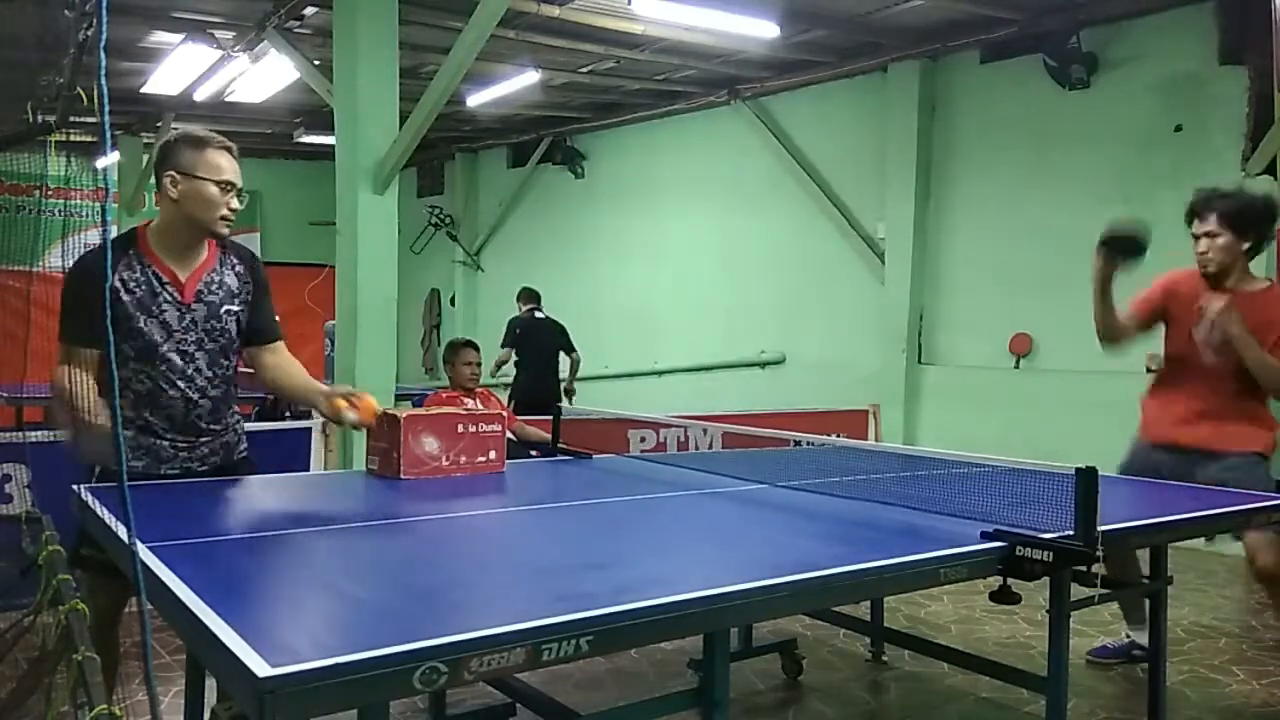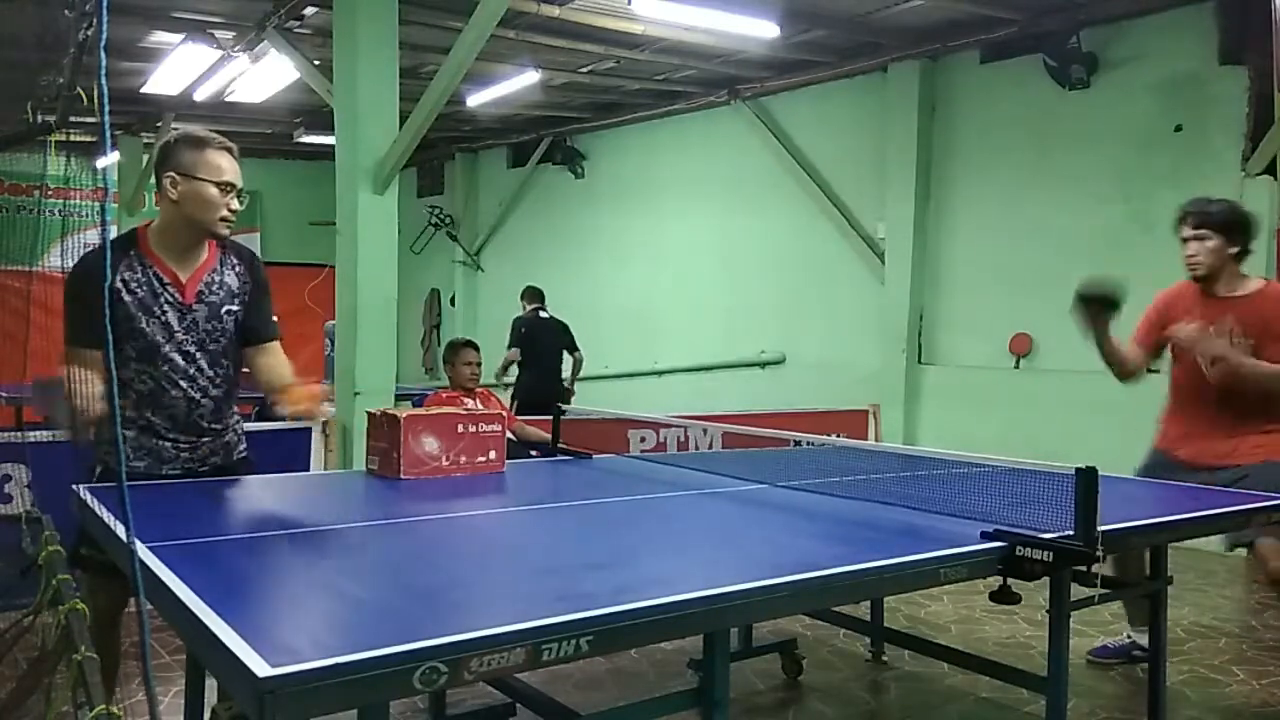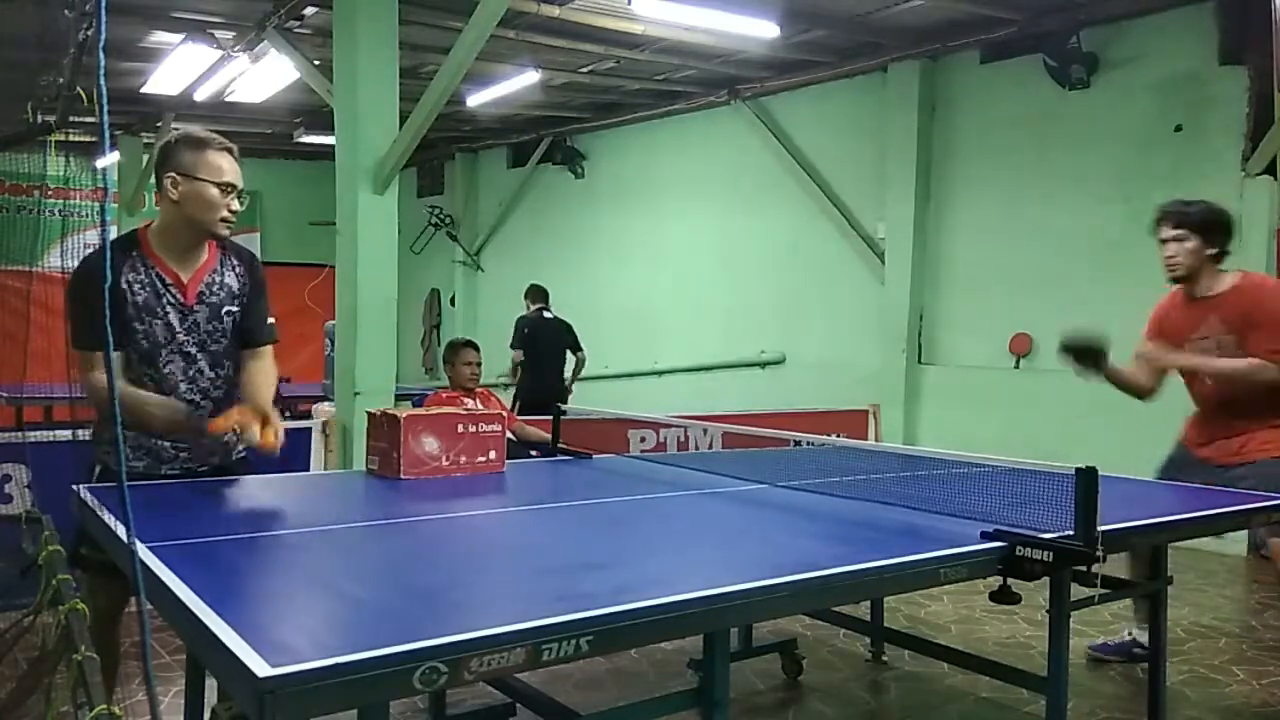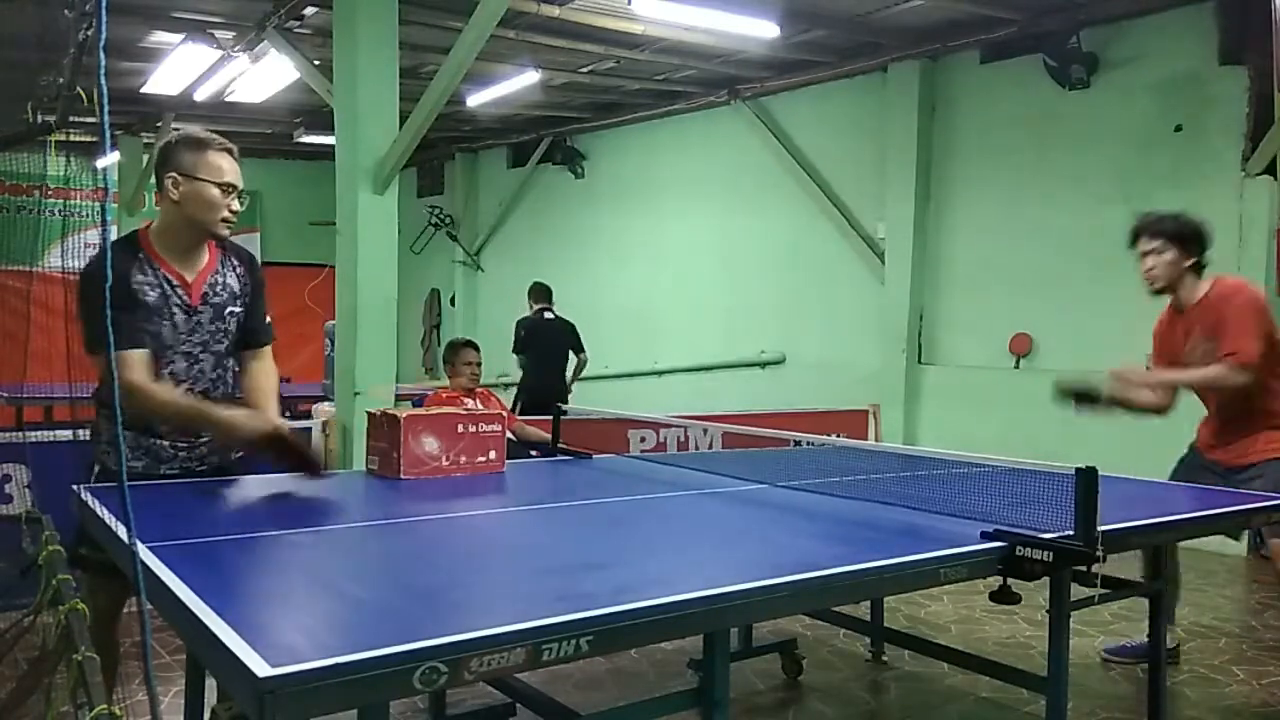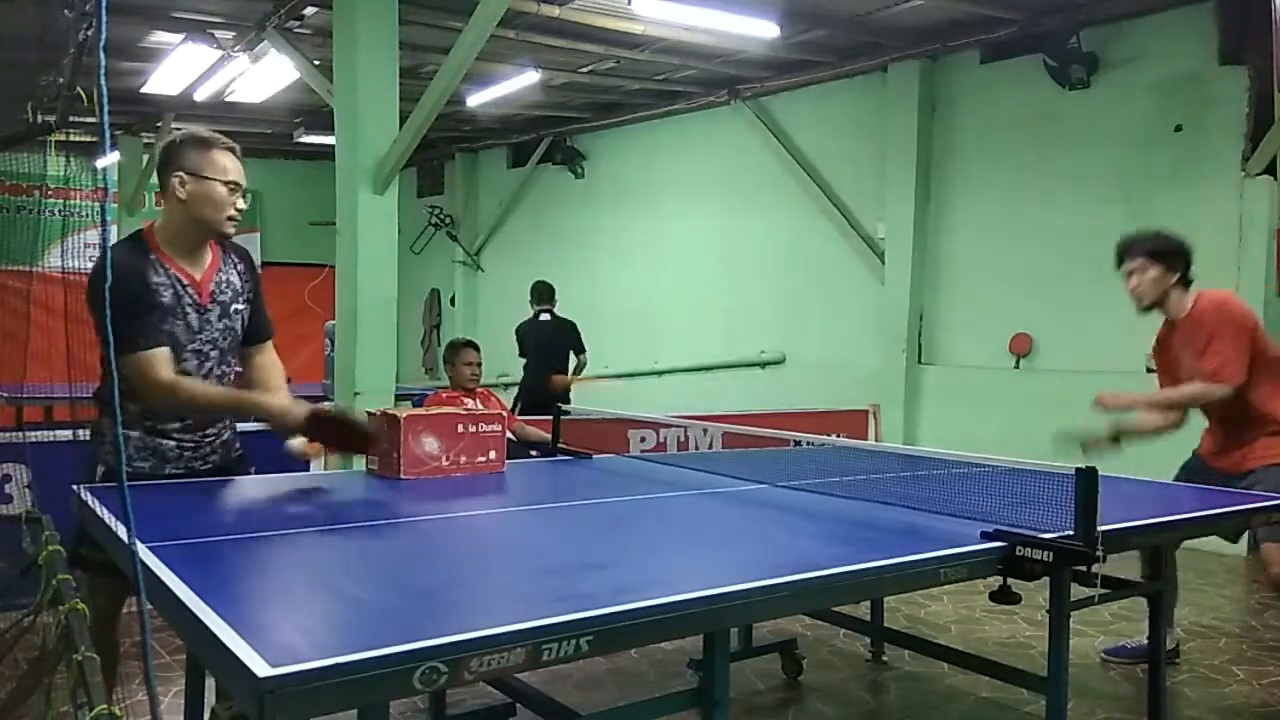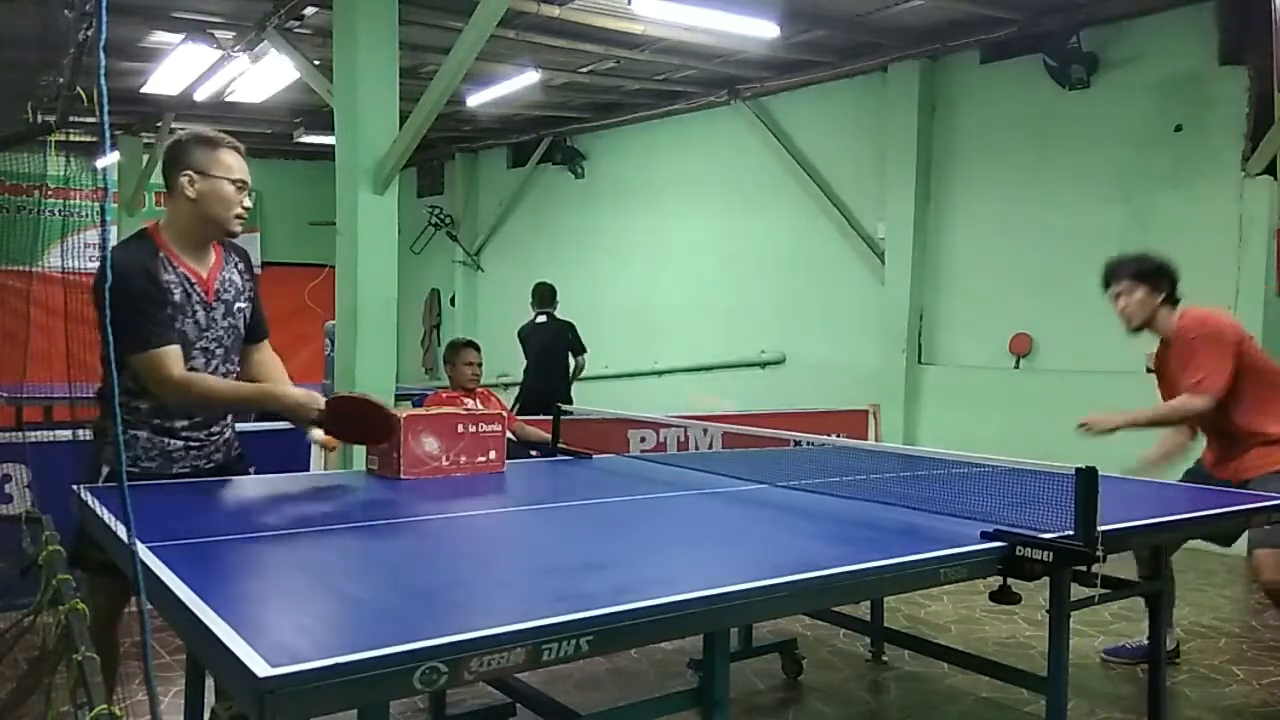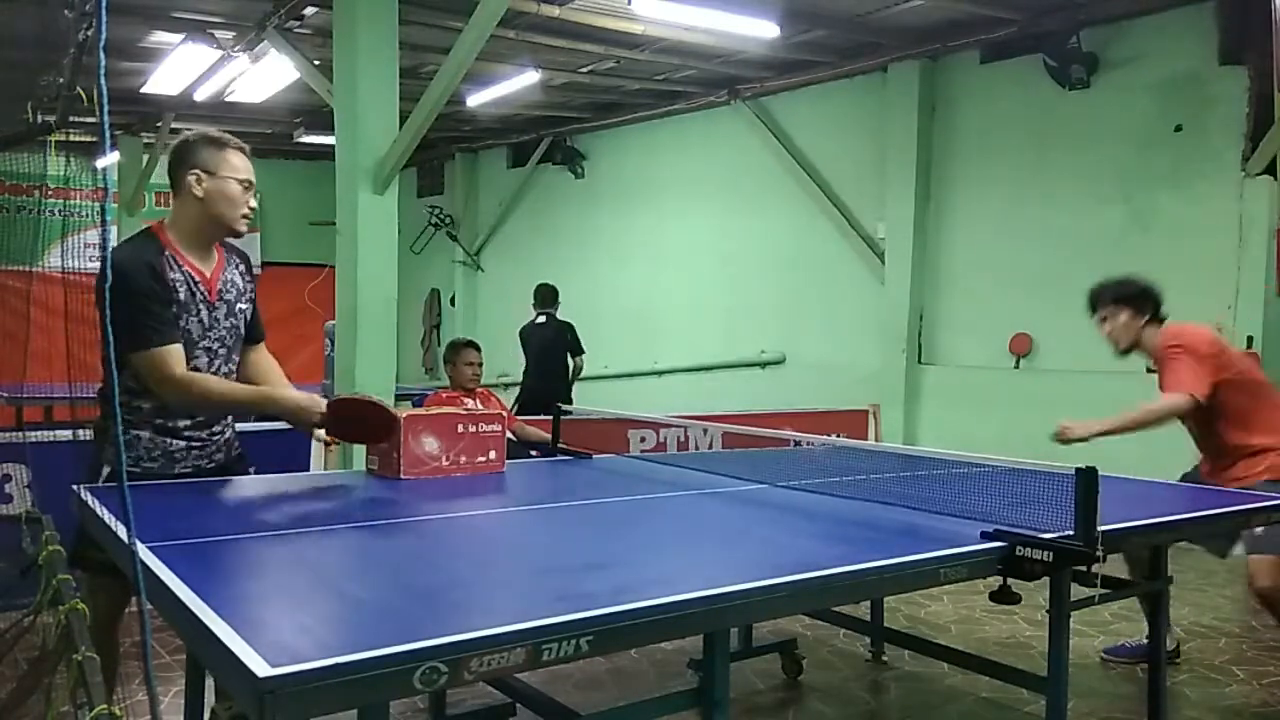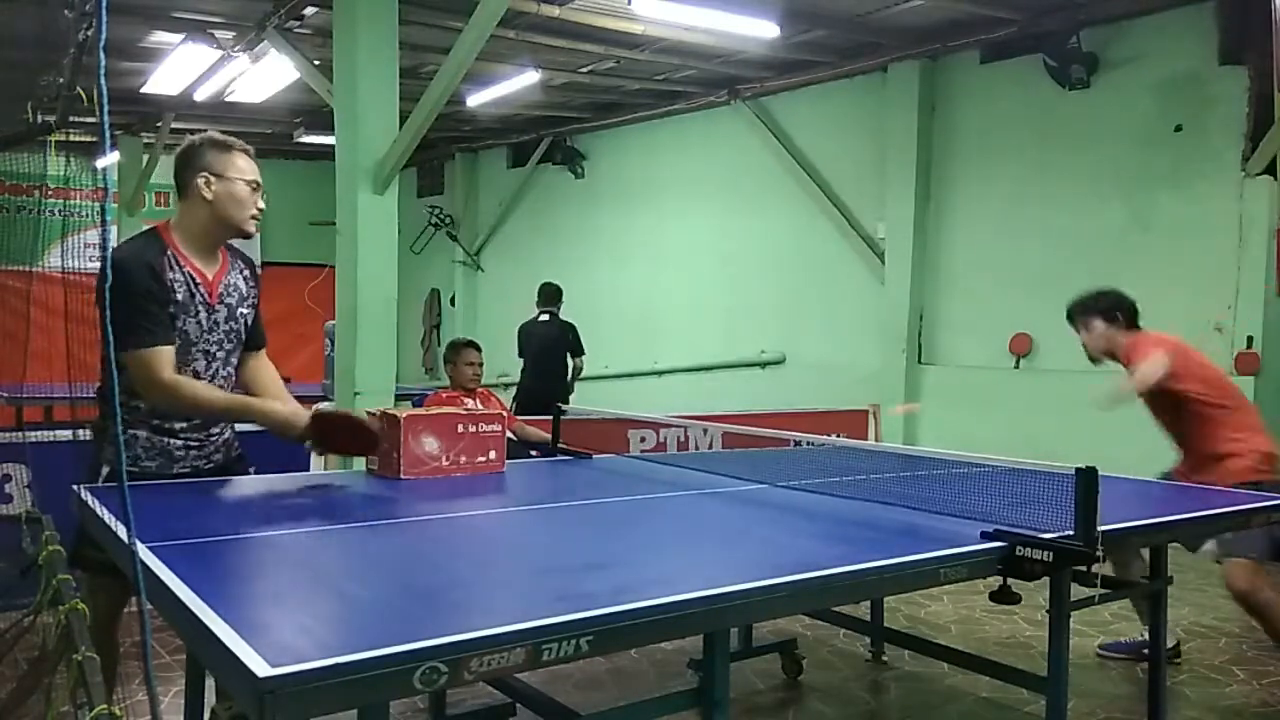
dt=0.1s
person 1, frame 1
left shoulder: (244, 267)
right shoulder: (100, 270)
left elbow: (269, 353)
right elbow: (75, 367)
left wrist: (320, 392)
right wrist: (81, 404)
left hip: (222, 463)
right hip: (132, 469)
right knee: (103, 606)
person 1, frame 2
left shoulder: (244, 267)
right shoulder: (102, 270)
left elbow: (263, 353)
right elbow: (86, 368)
left wrist: (290, 389)
right wrist: (87, 398)
left hip: (223, 463)
right hip: (135, 469)
right knee: (104, 606)
person 1, frame 3
left shoulder: (243, 267)
right shoulder: (106, 271)
left elbow: (256, 356)
right elbow: (98, 378)
left wrist: (258, 415)
right wrist: (146, 408)
left hip: (220, 464)
right hip: (133, 468)
right knee: (104, 607)
person 1, frame 4
left shoulder: (241, 266)
right shoulder: (112, 273)
left elbow: (258, 356)
right elbow: (134, 386)
left wrist: (268, 421)
right wrist: (222, 418)
left hip: (220, 465)
right hip: (132, 467)
right knee: (103, 607)
person 1, frame 5
left shoulder: (240, 264)
right shoulder: (123, 271)
left elbow: (259, 352)
right elbow: (158, 385)
left wrist: (289, 413)
right wrist: (260, 406)
left hip: (218, 460)
right hip: (136, 469)
right knee: (103, 604)
person 1, frame 6
left shoulder: (239, 264)
right shoulder: (131, 268)
left elbow: (256, 350)
right elbow: (170, 382)
left wrist: (303, 406)
right wrist: (277, 398)
left hip: (219, 459)
right hip: (139, 467)
right knee: (104, 605)
person 1, frame 7
left shoulder: (238, 266)
right shoulder: (134, 266)
right elbow: (170, 382)
left wrist: (304, 406)
right wrist: (279, 402)
left hip: (219, 460)
right hip: (139, 466)
right knee: (104, 605)
person 1, frame 8
left shoulder: (244, 270)
right shoulder: (135, 266)
right elbow: (157, 383)
left wrist: (295, 413)
right wrist: (264, 413)
left hip: (218, 461)
right hip: (139, 466)
right knee: (103, 605)
person 2, frame 1
right shoulder: (1177, 286)
right elbow: (1113, 336)
left wrist: (1232, 333)
right wrist: (1103, 278)
left hip: (1238, 449)
right hip: (1163, 443)
right ankle: (1138, 636)
person 2, frame 2
right shoulder: (1174, 301)
right elbow: (1128, 370)
left wrist: (1220, 351)
right wrist: (1100, 333)
right hip: (1180, 452)
right ankle: (1140, 637)
person 2, frame 3
right shoulder: (1170, 310)
right elbow: (1145, 386)
left wrist: (1184, 359)
right wrist: (1105, 367)
right hip: (1203, 446)
right ankle: (1145, 635)
person 2, frame 4
left shoulder: (1238, 297)
right shoulder: (1167, 325)
left elbow: (1239, 376)
right elbow: (1160, 401)
left wrist: (1153, 375)
right wrist: (1109, 395)
right hip: (1214, 448)
right ankle: (1162, 638)
person 2, frame 5
left shoulder: (1221, 310)
right shoulder: (1165, 340)
left elbow: (1220, 390)
right elbow: (1172, 417)
left wrist: (1136, 399)
right wrist: (1117, 432)
right hip: (1220, 453)
right ankle: (1161, 639)
person 2, frame 6
left shoulder: (1207, 328)
right shoulder: (1164, 356)
left elbow: (1201, 405)
right elbow: (1182, 430)
left wrist: (1120, 420)
right wrist: (1139, 474)
right hip: (1220, 462)
right ankle: (1162, 639)
person 2, frame 7
left shoulder: (1188, 342)
right shoulder: (1166, 356)
left elbow: (1179, 403)
left wrist: (1096, 427)
right hip: (1220, 469)
right ankle: (1161, 639)
person 2, frame 8
left shoulder: (1147, 345)
right shoulder: (1145, 357)
left elbow: (1155, 369)
left wrist: (1125, 390)
left hip: (1242, 469)
right hip: (1198, 470)
left knee: (1243, 581)
